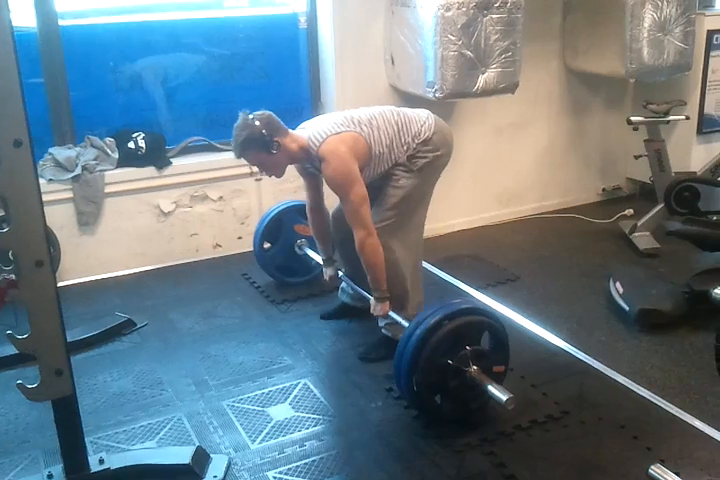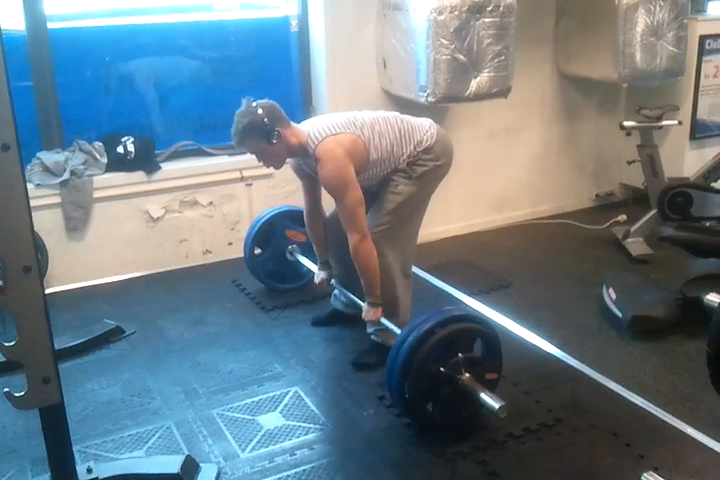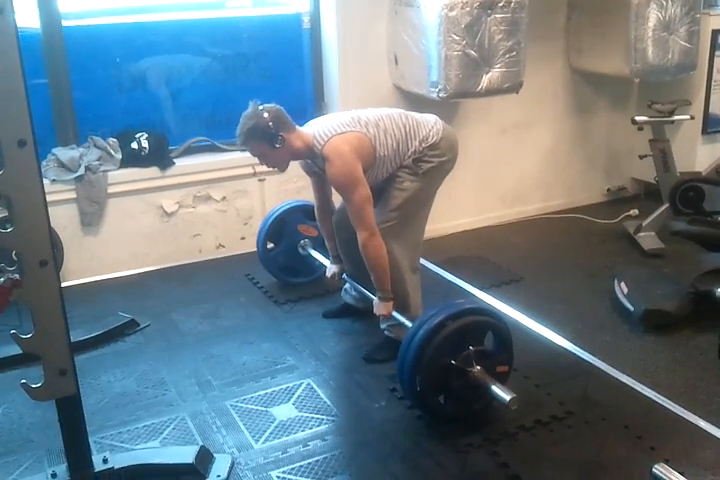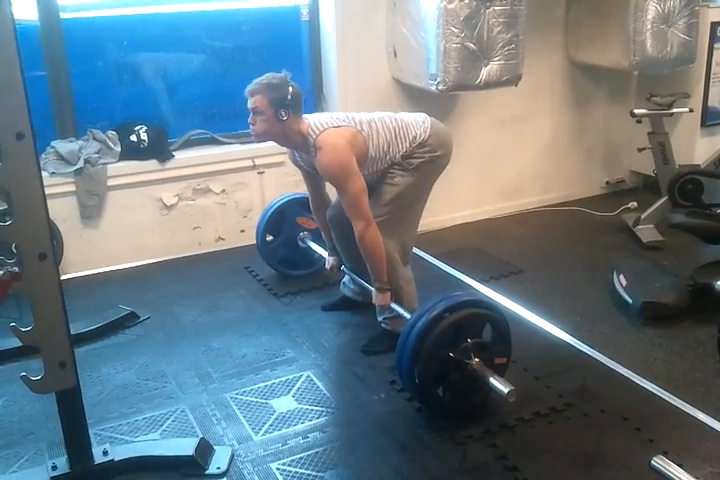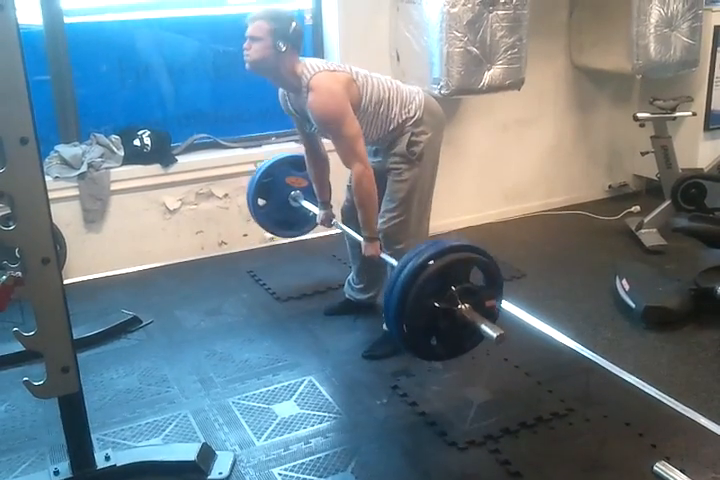
dt=1s
person 1, frame 1
left shoulder: (333, 156)
right shoulder: (301, 145)
left elbow: (365, 233)
right elbow: (316, 209)
left wrist: (381, 296)
right wrist: (328, 260)
left hip: (427, 142)
right hip: (396, 146)
left knee: (388, 232)
right knee: (343, 220)
left ankle: (399, 330)
right ankle: (357, 299)
person 1, frame 2
left shoulder: (330, 157)
right shoulder: (300, 149)
left elbow: (359, 237)
right elbow: (313, 211)
left wrist: (374, 302)
right wrist: (323, 265)
left hip: (426, 151)
right hip: (394, 155)
left knee: (382, 238)
right knee: (337, 227)
left ankle: (389, 338)
right ankle: (348, 305)
person 1, frame 3
left shoulder: (338, 156)
right shoulder: (307, 143)
left elbow: (368, 234)
right elbow: (324, 208)
left wrist: (385, 296)
right wrist: (335, 259)
left hip: (431, 147)
right hip: (402, 149)
left knee: (390, 234)
right knee: (345, 222)
left ankle: (401, 331)
right ankle: (360, 298)
person 1, frame 4
left shoulder: (331, 150)
right shoulder: (298, 145)
left elbow: (364, 225)
right elbow: (318, 201)
left wrist: (383, 287)
right wrist: (332, 251)
left hip: (425, 145)
right hip: (397, 143)
left knee: (383, 232)
right knee: (338, 218)
left ankle: (400, 325)
right ankle: (358, 291)
person 1, frame 5
left shoulder: (323, 92)
right shoulder: (287, 93)
left elbow: (358, 167)
right elbow: (313, 151)
left wrist: (372, 239)
right wrist: (324, 205)
left hip: (415, 125)
right hip: (383, 133)
left knee: (397, 229)
right knee: (352, 216)
right ankle: (362, 295)
